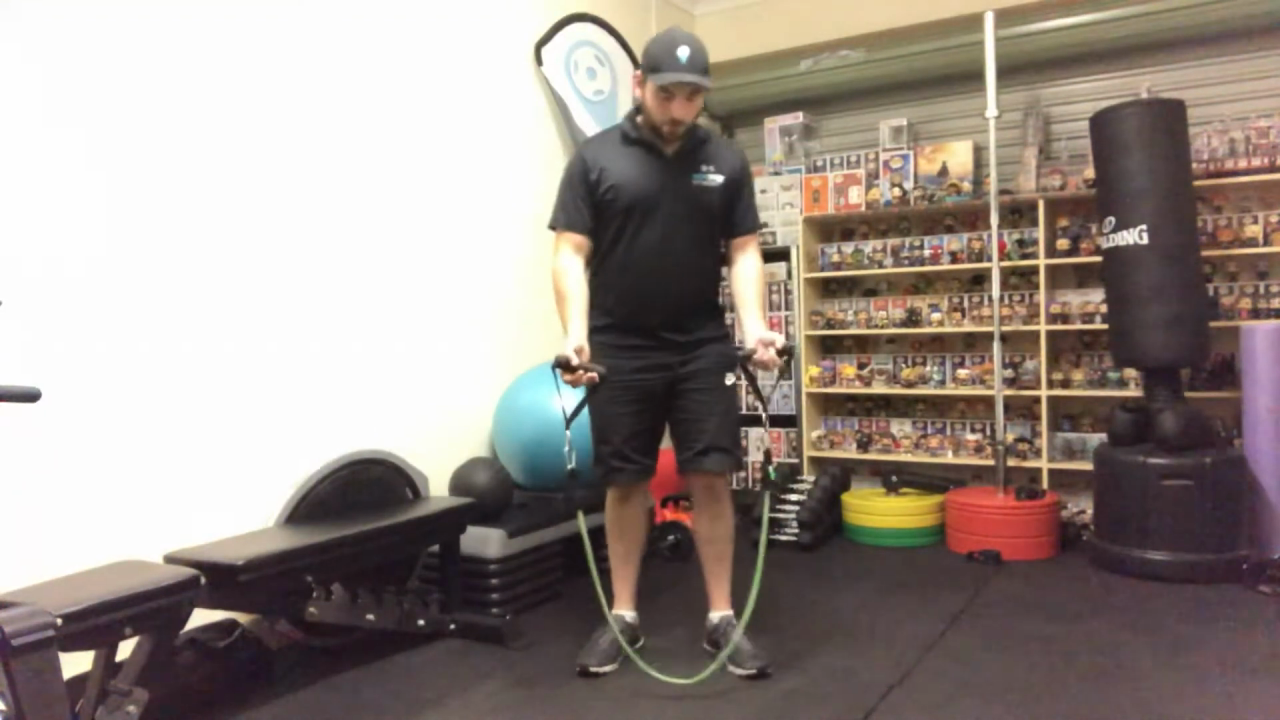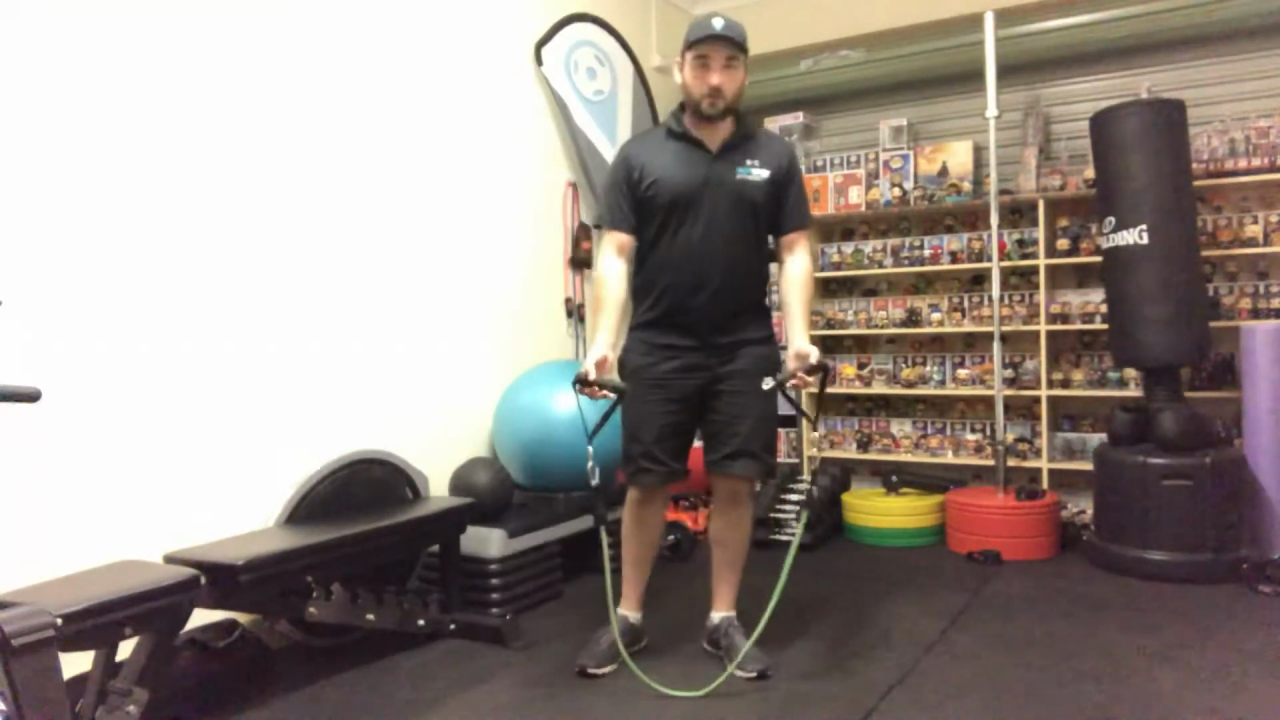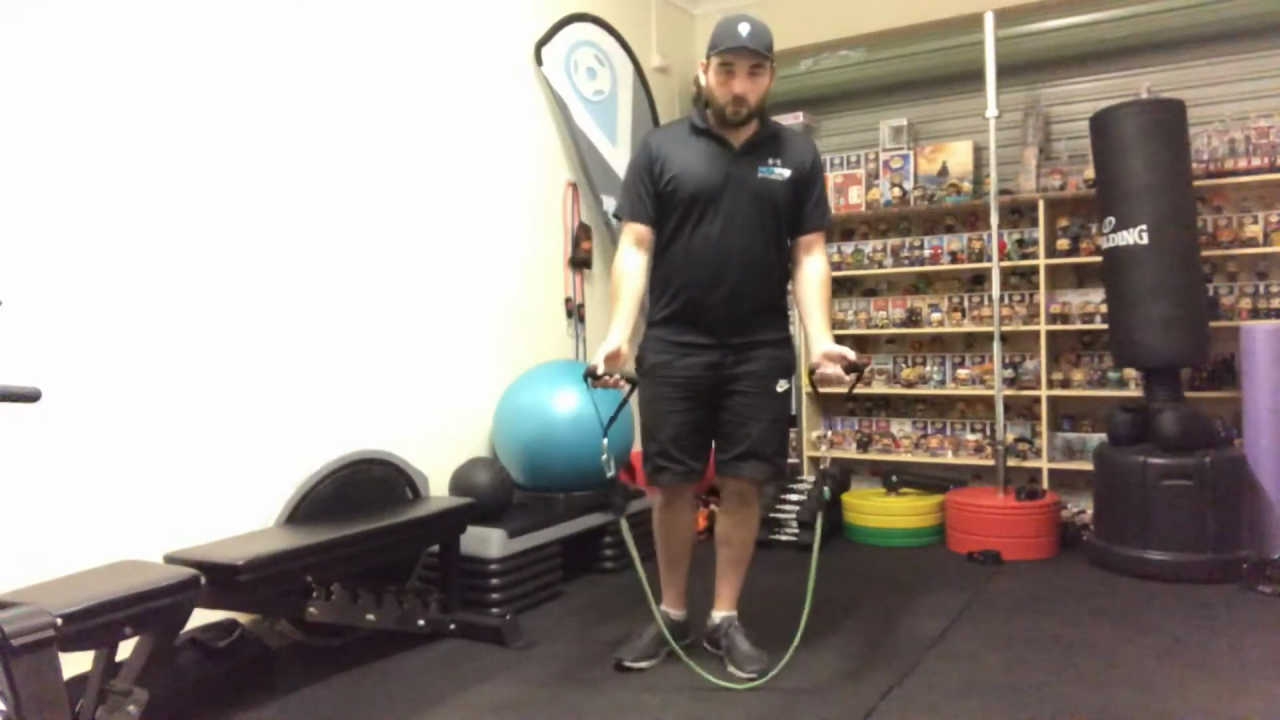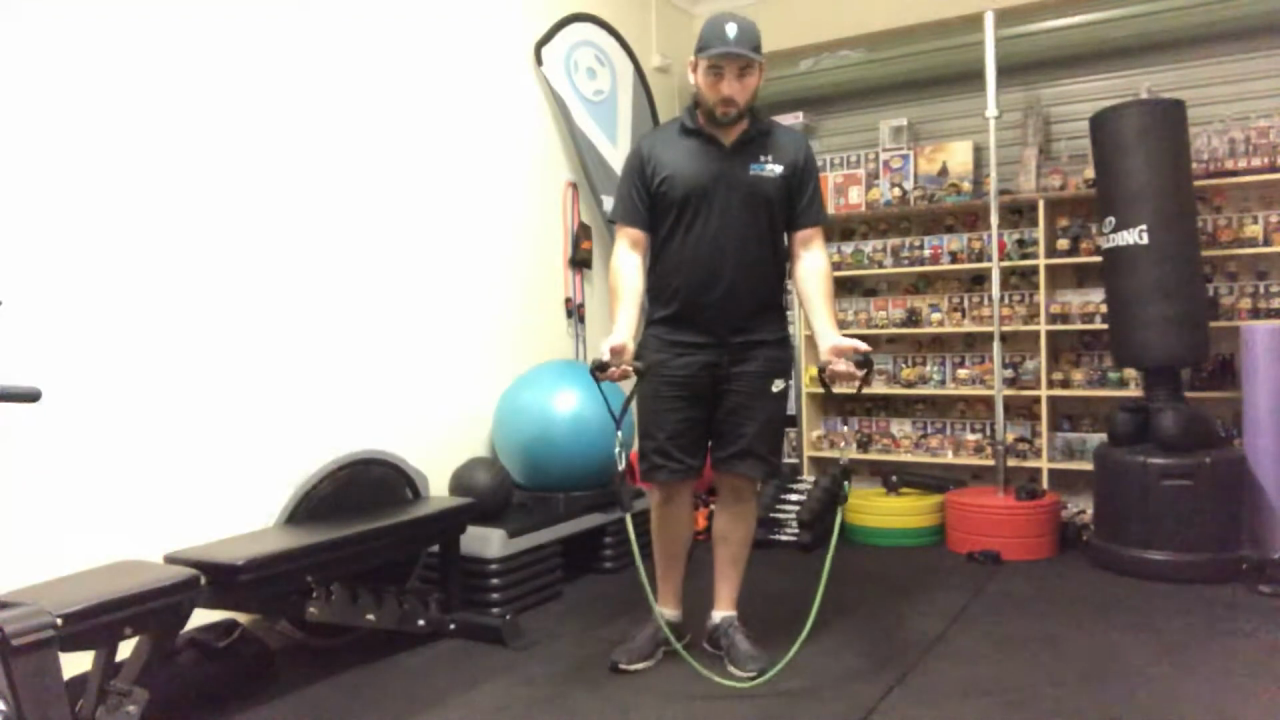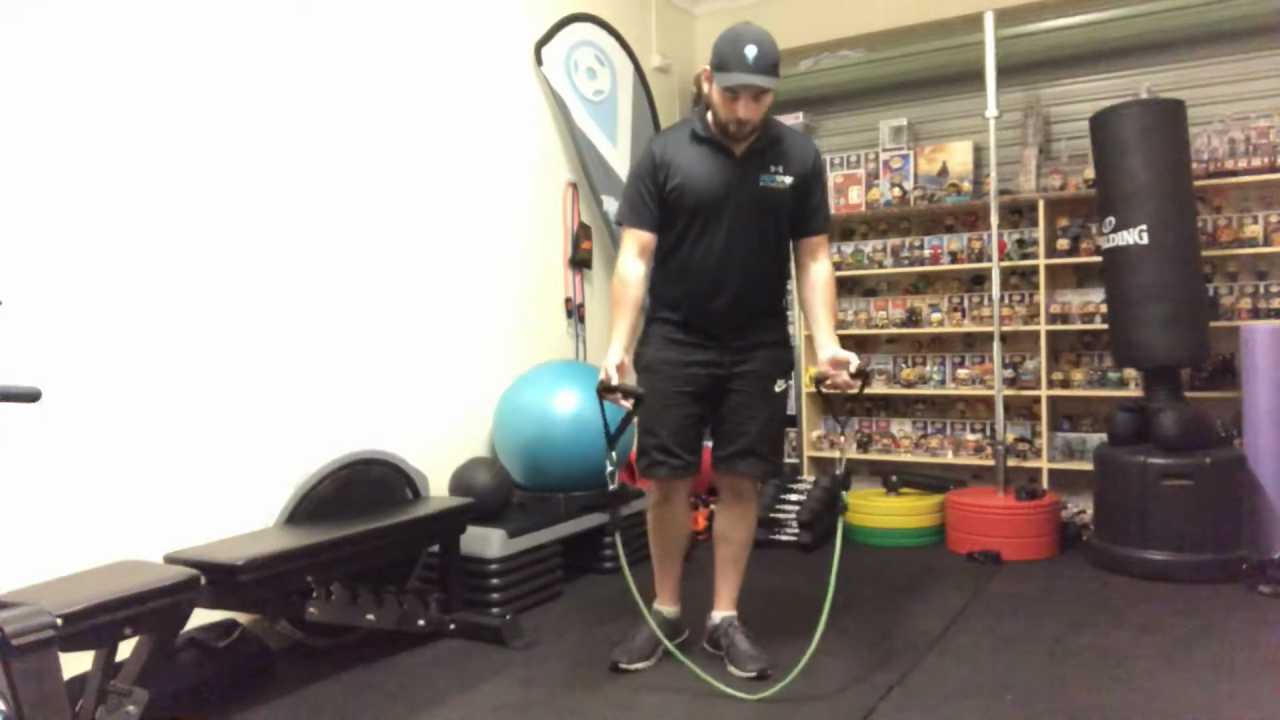
dt=0.4s
person 1, frame 1
left shoulder: (725, 160)
right shoulder: (595, 157)
left elbow: (743, 251)
right elbow: (571, 251)
left wrist: (754, 327)
right wrist: (576, 332)
left hip: (703, 348)
right hip: (621, 351)
left knee: (710, 479)
right knee: (625, 483)
left ankle: (721, 618)
right ankle: (623, 617)
person 1, frame 2
left shoulder: (774, 155)
right shoulder: (640, 156)
left elbow: (794, 252)
right elbow: (616, 254)
left wrist: (797, 335)
right wrist: (603, 342)
left hip: (744, 351)
right hip: (659, 350)
left knee: (734, 484)
right knee: (647, 484)
left ankle: (723, 620)
right ankle: (628, 619)
person 1, frame 3
left shoulder: (796, 155)
right shoulder: (661, 149)
left elbow: (809, 255)
right elbow: (635, 247)
left wrist: (820, 340)
right wrist: (619, 333)
left hip: (760, 350)
right hip: (675, 347)
left knee: (742, 484)
right knee: (671, 483)
left ankle: (725, 620)
right ankle: (671, 614)
person 1, frame 4
left shoulder: (789, 150)
right shoulder: (654, 151)
left elbow: (807, 249)
right elbow: (630, 249)
left wrist: (826, 333)
right wrist: (621, 330)
left hip: (757, 348)
right hip: (673, 347)
left knee: (738, 482)
right knee: (670, 482)
left ankle: (724, 621)
right ankle: (666, 615)
person 1, frame 5
left shoulder: (798, 157)
right shoulder: (664, 154)
left elbow: (813, 258)
right elbow: (635, 256)
left wrist: (827, 345)
right wrist: (618, 346)
left hip: (757, 348)
right hip: (674, 343)
left knee: (740, 481)
right knee: (668, 481)
left ankle: (725, 619)
right ankle: (664, 613)
